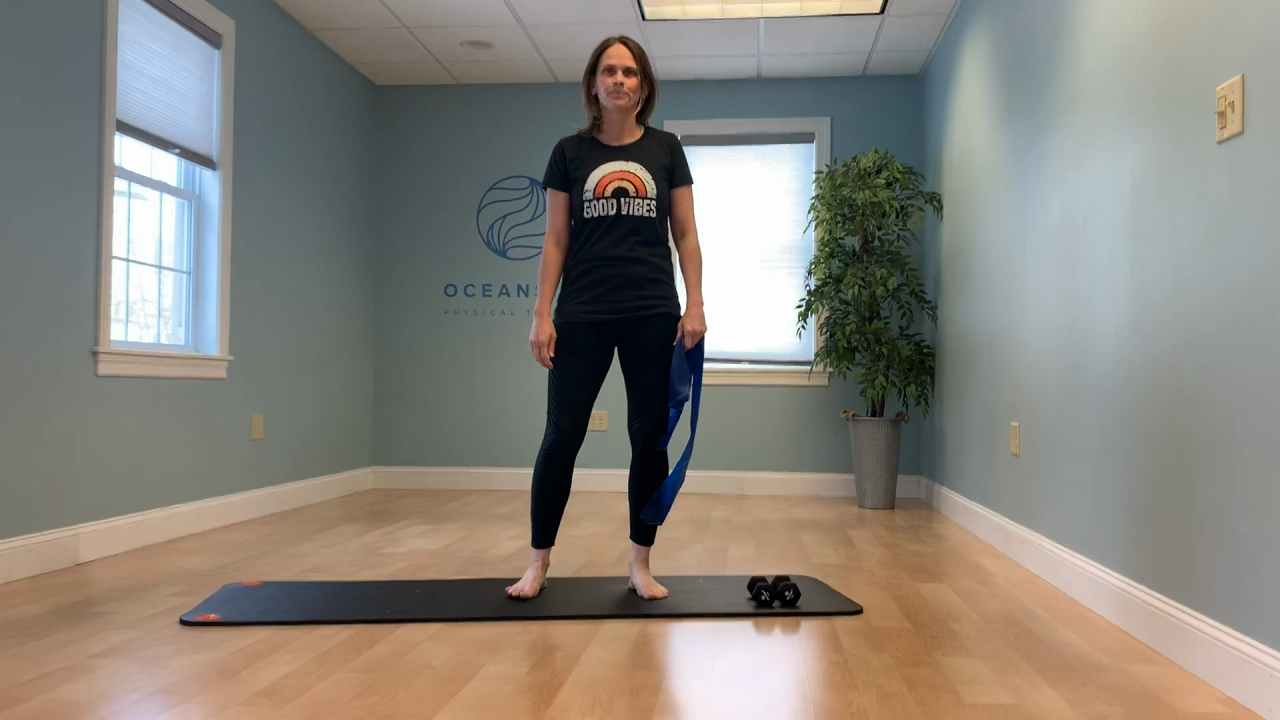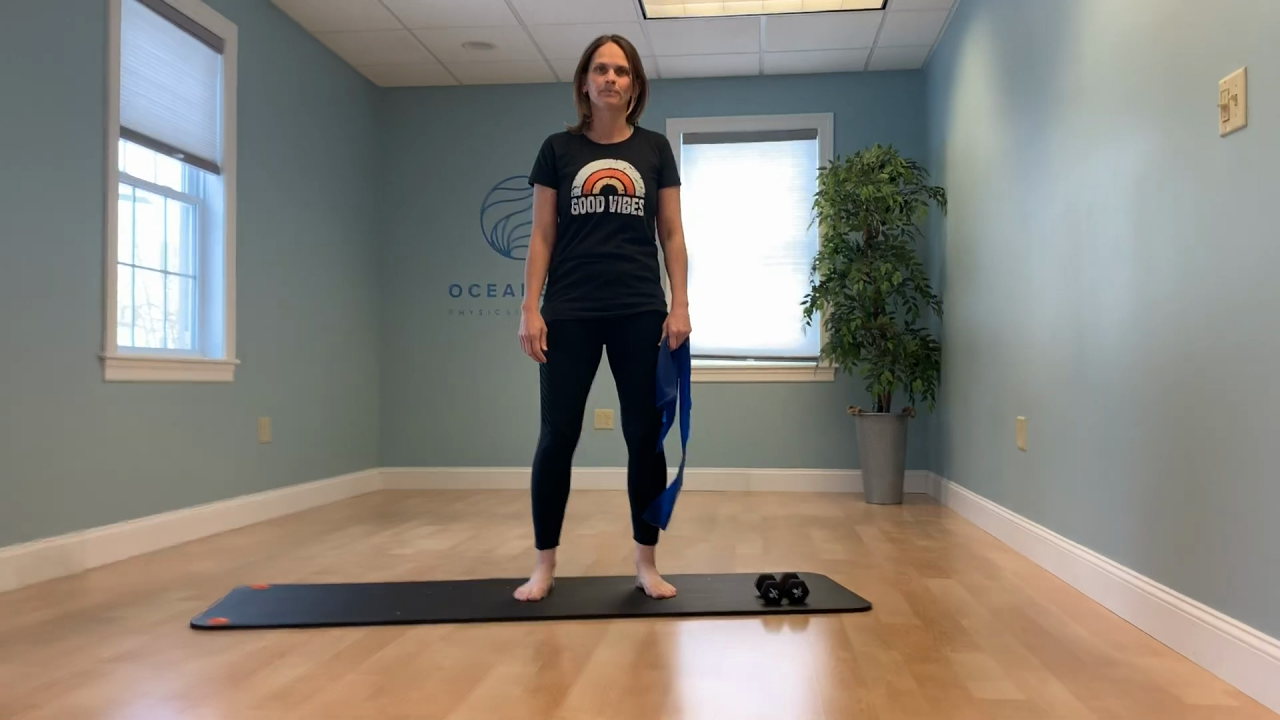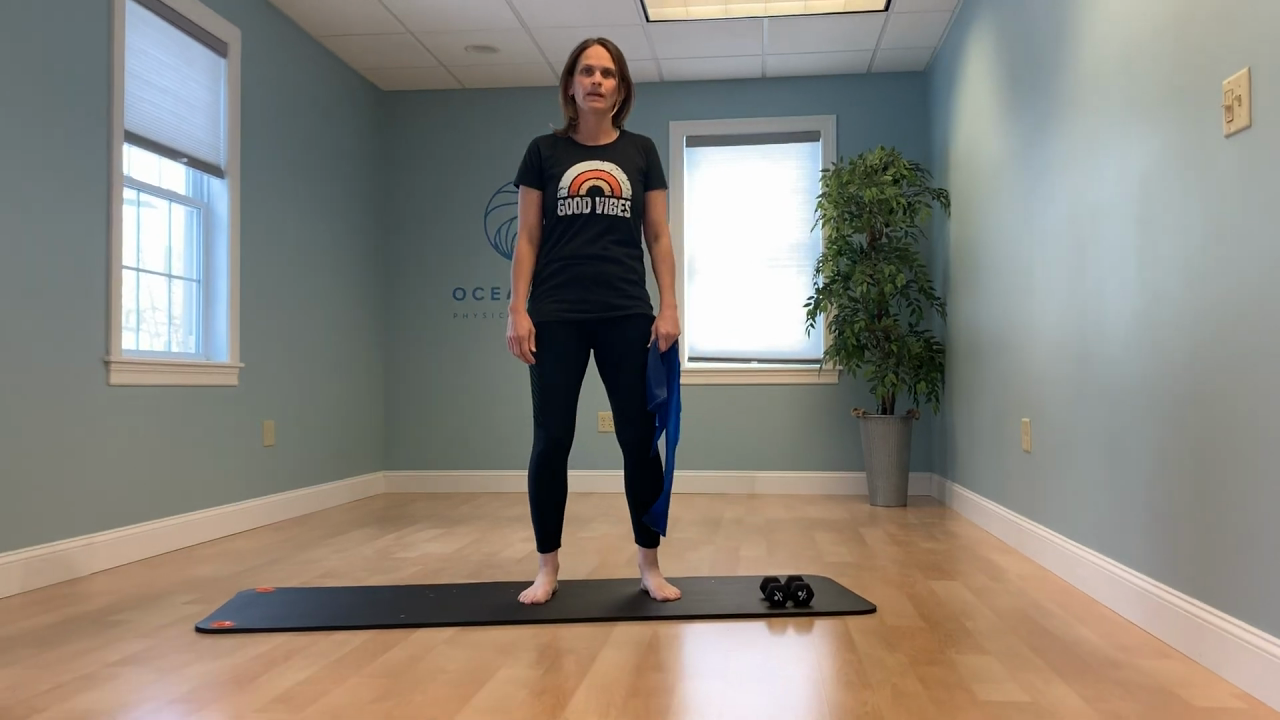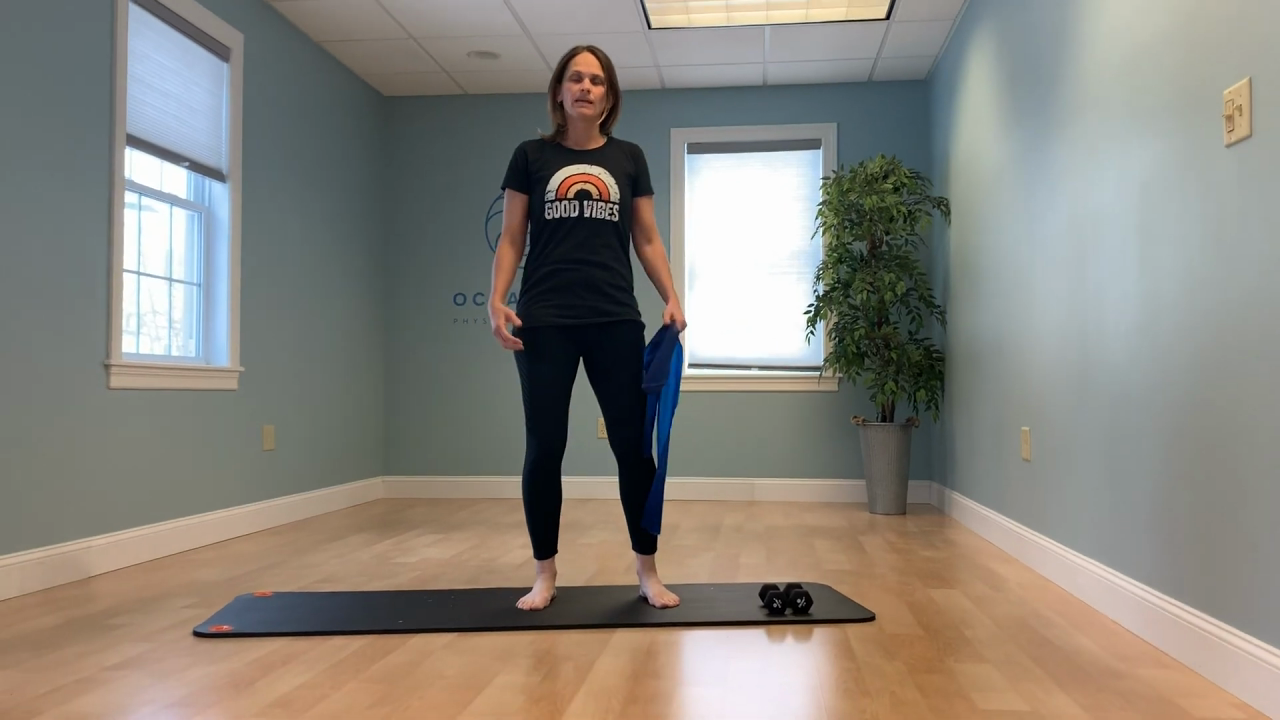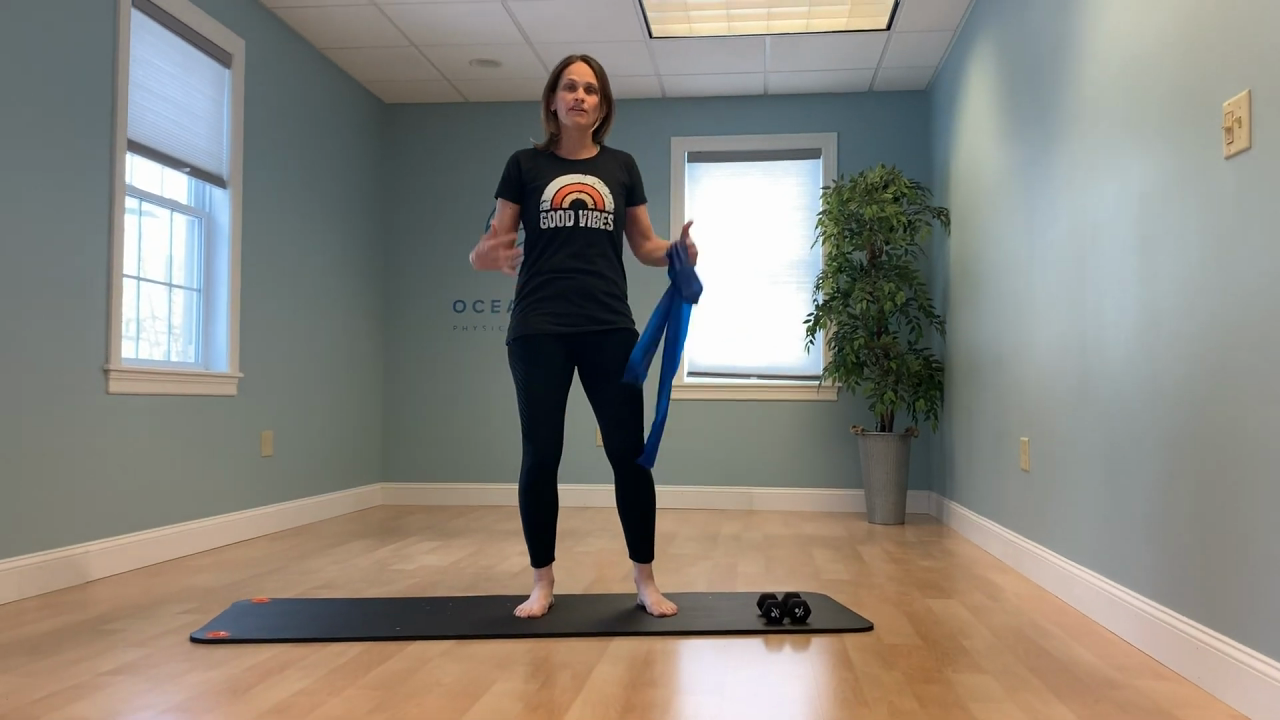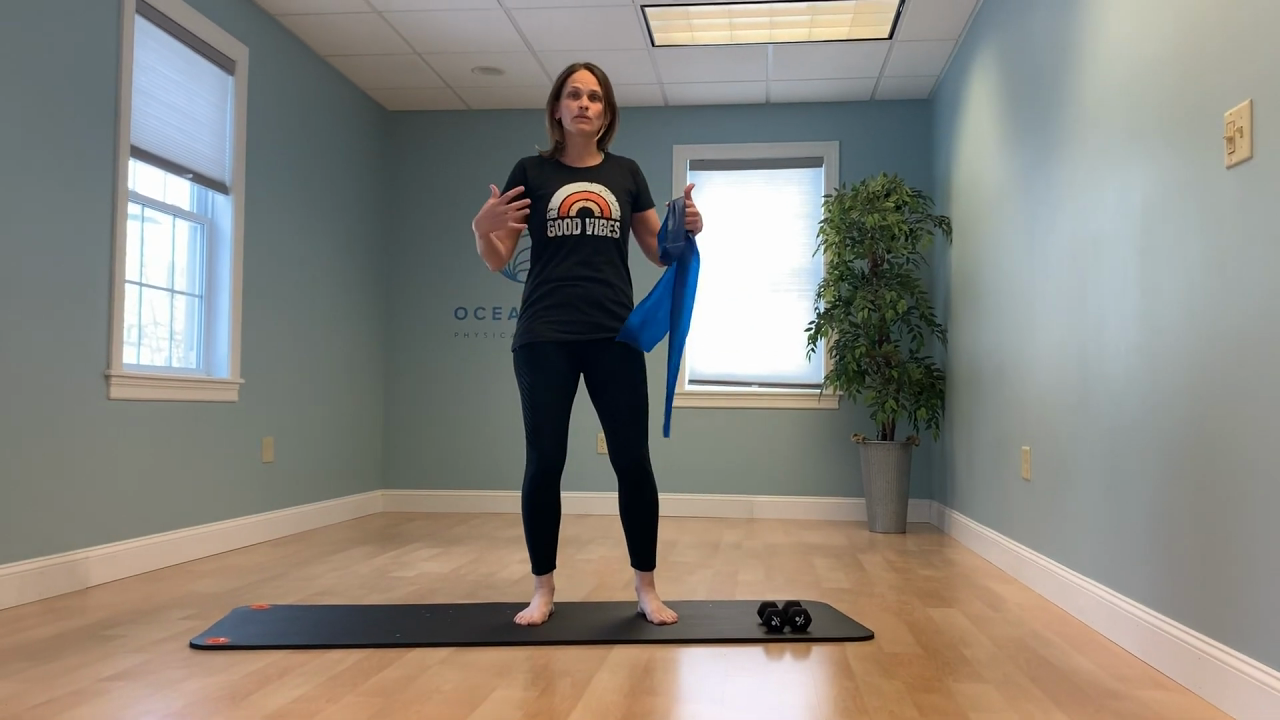
dt=0.3s
person 1, frame 1
left shoulder: (666, 149)
right shoulder: (570, 152)
left elbow: (685, 234)
right elbow: (556, 239)
left wrist: (694, 305)
right wrist: (541, 312)
left hip: (652, 315)
right hip: (582, 315)
left knee: (650, 440)
right knee: (561, 436)
left ankle: (640, 564)
right ankle: (538, 562)
person 1, frame 2
left shoulder: (655, 149)
right shoulder: (558, 149)
left elbow: (672, 235)
right elbow: (542, 236)
left wrist: (680, 305)
right wrist: (531, 308)
left hip: (640, 313)
right hip: (569, 313)
left knee: (645, 437)
right knee: (556, 438)
left ankle: (646, 563)
right ankle: (544, 565)
person 1, frame 3
left shoulder: (641, 151)
right shoulder: (544, 151)
left elbow: (658, 237)
right elbow: (528, 237)
left wrist: (668, 307)
right wrist: (517, 309)
left hip: (627, 315)
right hip: (556, 315)
left knee: (640, 439)
right knee: (551, 441)
left ankle: (649, 565)
right ankle: (547, 568)
person 1, frame 4
left shoulder: (629, 157)
right shoulder: (531, 155)
left elbow: (647, 240)
right elbow: (511, 239)
left wrist: (672, 297)
right wrist: (497, 297)
left hip: (616, 319)
right hip: (544, 320)
left knee: (634, 443)
right knee: (544, 447)
left ankle: (648, 572)
right ankle: (545, 574)
person 1, frame 5
left shoulder: (621, 166)
right shoulder: (525, 164)
left elbow: (645, 245)
right elbow: (496, 244)
left wrist: (677, 251)
right wrist: (482, 254)
left hip: (610, 327)
right hip: (538, 328)
left knee: (629, 451)
right knee: (540, 454)
left ankle: (645, 581)
right ankle: (542, 582)
person 1, frame 6
left shoulder: (626, 173)
right shoulder: (530, 172)
left elbow: (657, 251)
right elbow: (498, 259)
left wrist: (687, 230)
right wrist: (483, 227)
left hip: (614, 333)
right hip: (545, 335)
left knee: (633, 459)
right knee: (544, 460)
left ankle: (646, 588)
right ankle: (543, 589)
